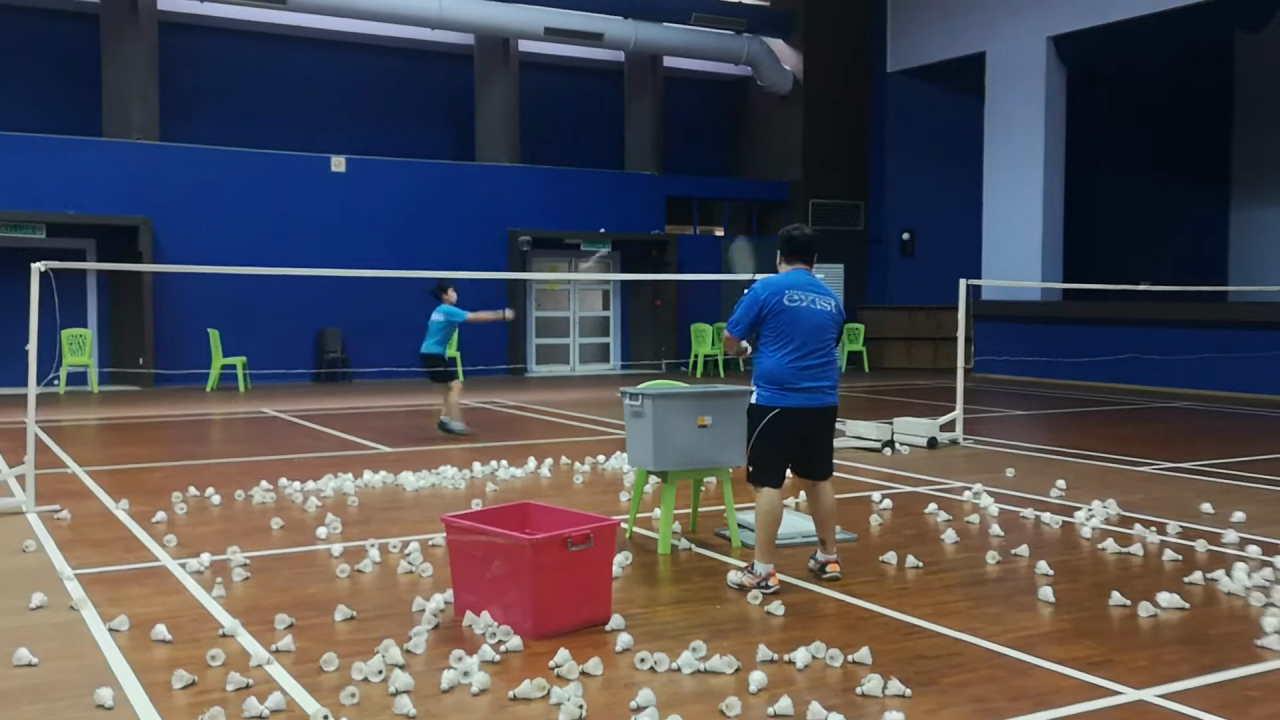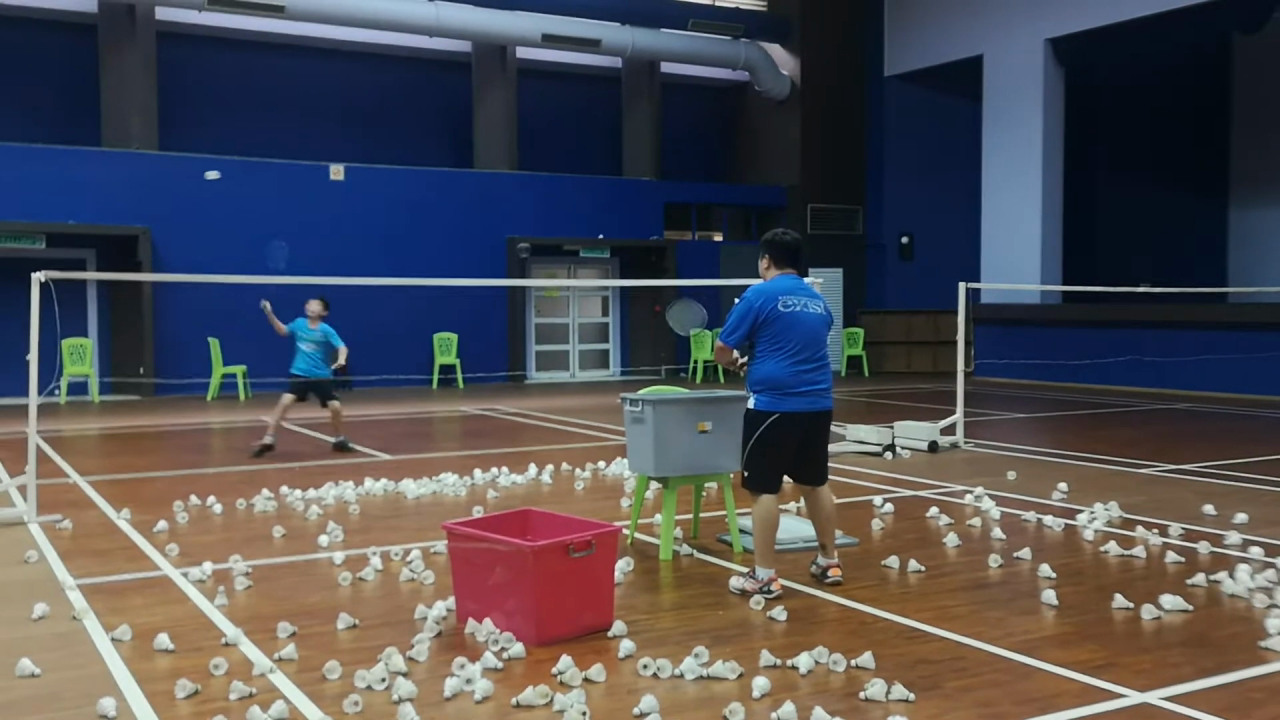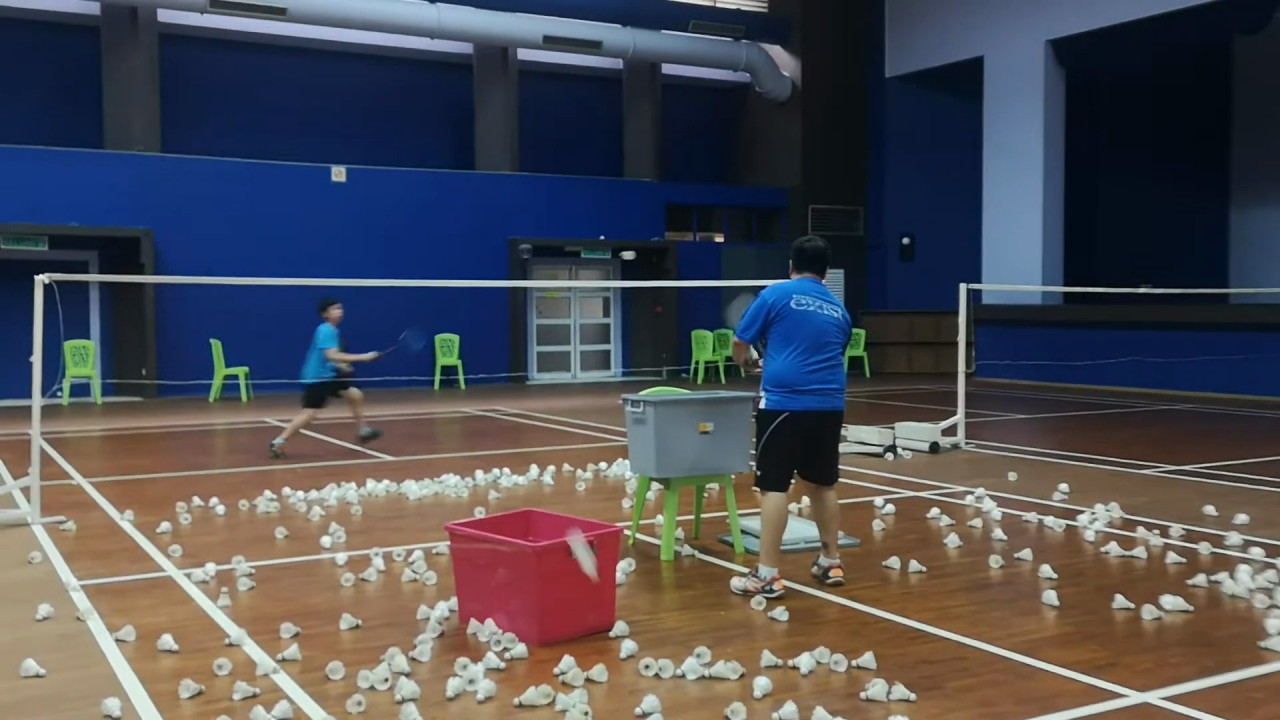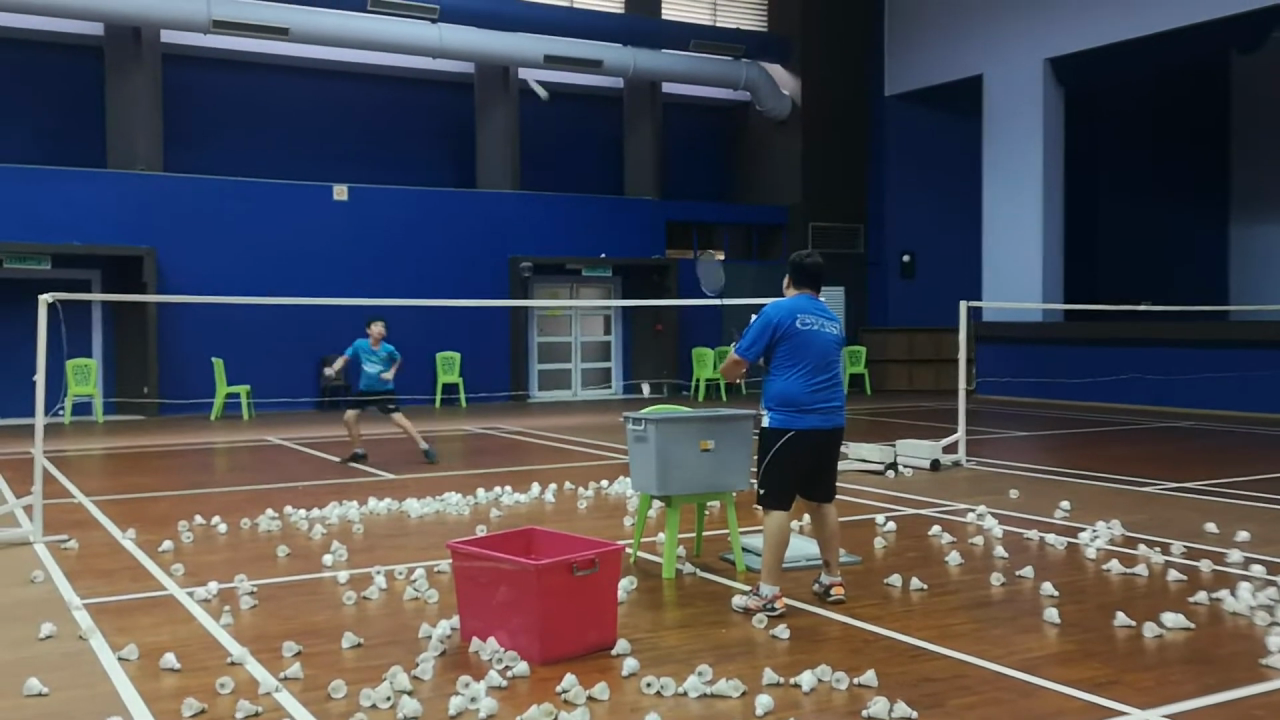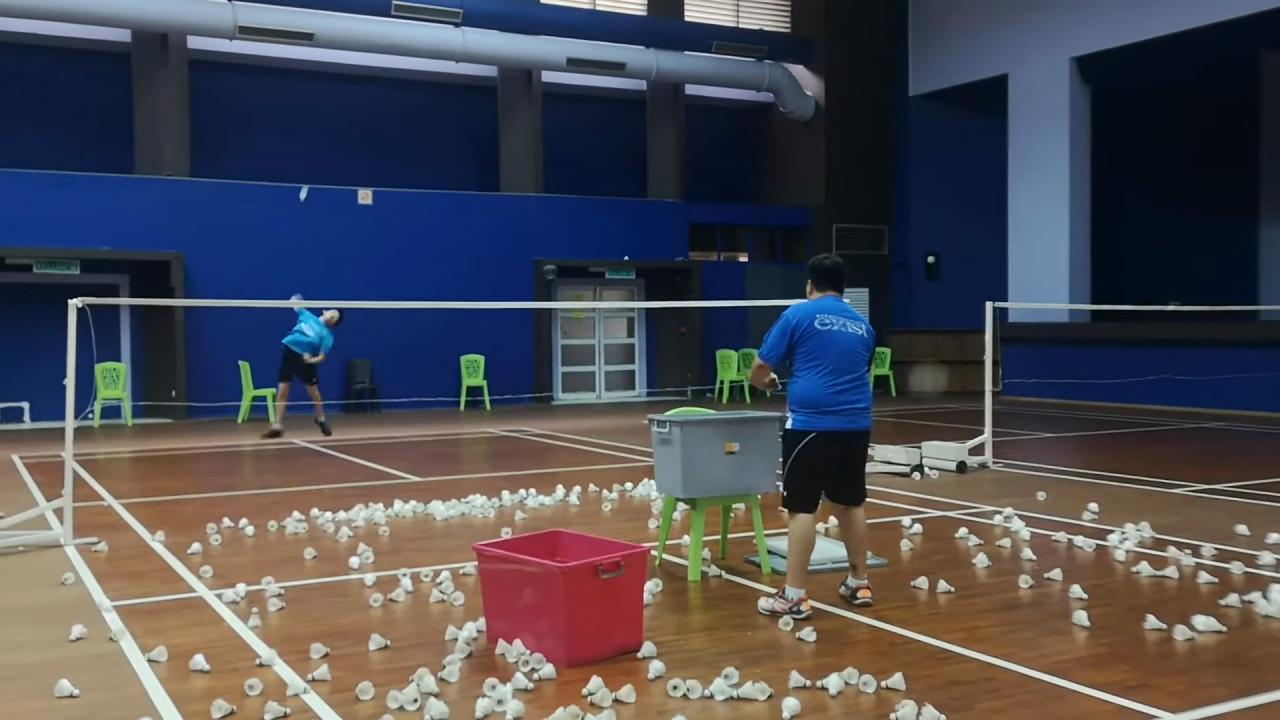
dt=1s
person 1, frame 1
left shoulder: (766, 289)
right shoulder: (832, 300)
left elbow: (730, 339)
left wrist: (743, 350)
left hip: (776, 400)
right hip: (822, 402)
left knee: (768, 483)
right knee: (818, 479)
left ankle: (763, 571)
right ankle: (828, 558)
person 1, frame 2
left shoulder: (759, 295)
right shoulder: (818, 301)
left elbow: (722, 349)
left wrist: (733, 361)
left hip: (773, 405)
right hip: (817, 404)
left knee: (763, 488)
right knee: (815, 483)
left ankle: (765, 576)
right ankle: (829, 562)
person 1, frame 3
left shoulder: (776, 294)
right shoulder: (839, 310)
left elbow: (739, 343)
left wrist: (748, 361)
left hip: (784, 404)
right hip: (829, 406)
left knee: (774, 487)
right knee: (822, 484)
left ankle: (767, 575)
right ankle: (830, 562)
person 1, frame 4
left shoulder: (777, 312)
right shoulder: (834, 323)
left elbow: (737, 362)
left wrist: (728, 374)
left hip: (788, 422)
right hip: (829, 423)
left knee: (776, 505)
right knee: (822, 501)
left ankle: (768, 593)
right ankle: (832, 580)
person 1, frame 5
left shoulder: (798, 314)
right shoulder: (862, 325)
left elbow: (760, 367)
left wrist: (764, 382)
left hip: (812, 424)
right hip: (856, 425)
left knee: (801, 508)
right knee: (850, 504)
left ankle: (794, 596)
right ankle: (859, 583)
